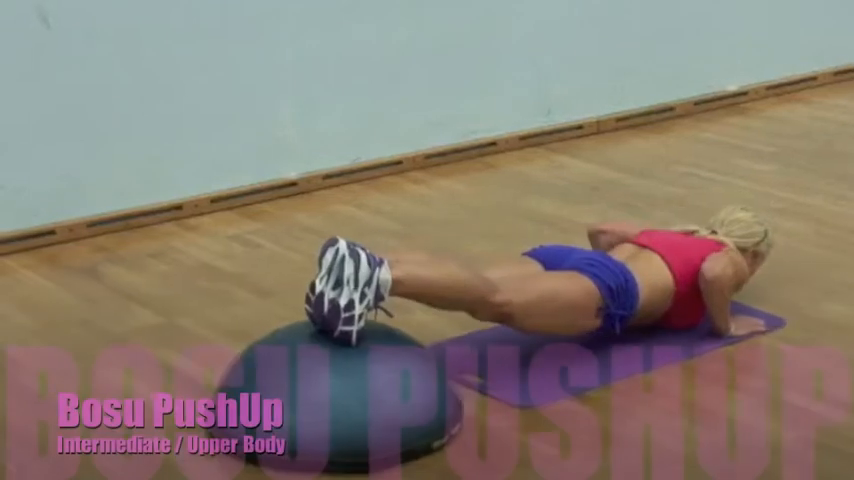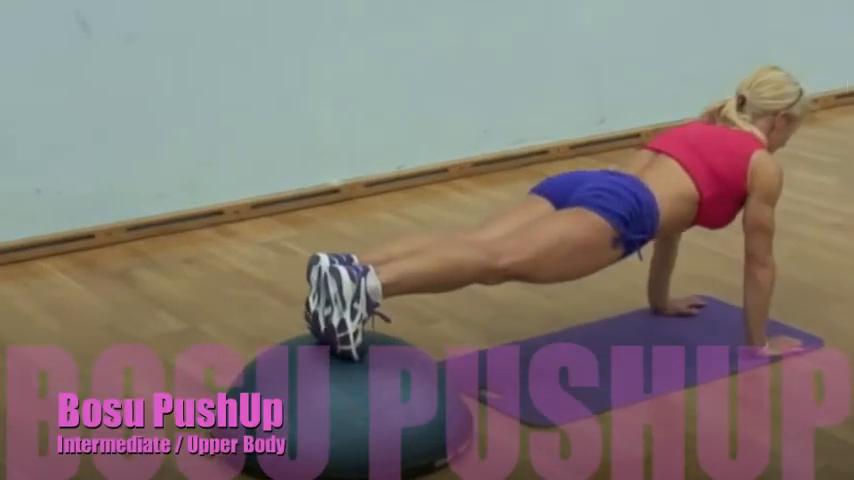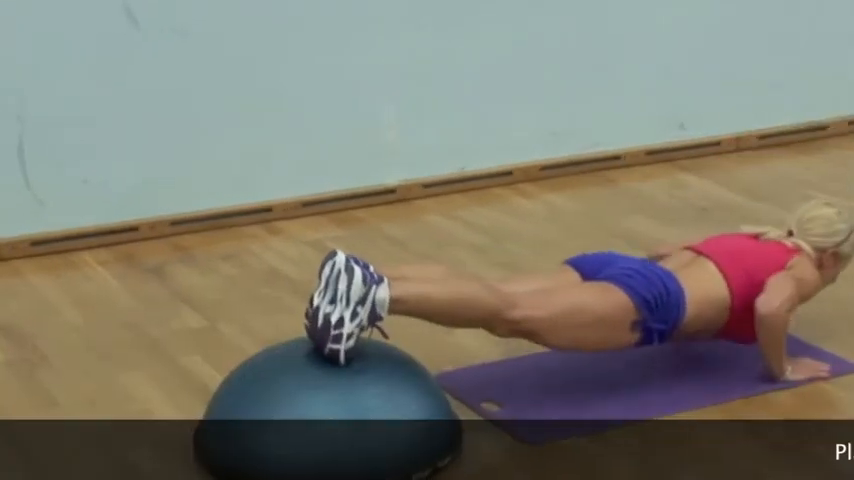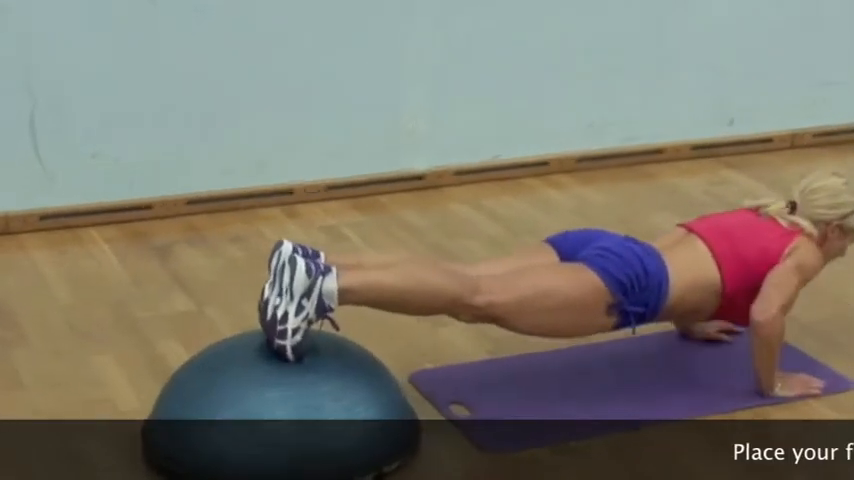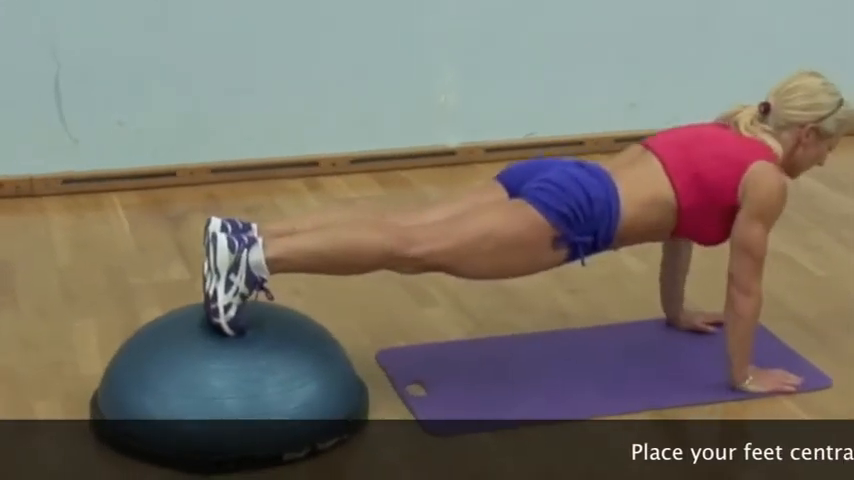
dt=1s
person 1, frame 1
left shoulder: (669, 236)
right shoulder: (733, 261)
left elbow: (599, 229)
right elbow: (712, 274)
right wrist: (724, 325)
left hip: (564, 258)
right hip: (609, 288)
left knee: (479, 287)
right knee: (497, 301)
left ankle: (359, 261)
right ankle: (378, 276)
person 1, frame 2
left shoulder: (697, 130)
right shoulder: (763, 166)
left elbow: (671, 213)
right elbow: (760, 261)
left wrist: (658, 301)
right wrist: (759, 344)
left hip: (578, 183)
right hip: (618, 208)
left knee: (470, 245)
right knee: (501, 263)
left ankle: (347, 268)
right ankle: (369, 287)
person 1, frame 3
left shoulder: (747, 242)
right shoulder: (804, 273)
left elbow: (659, 252)
right elbow: (768, 308)
left wrist: (692, 309)
right wrist: (781, 368)
left hip: (613, 268)
right hip: (647, 300)
left knee: (494, 296)
right knee: (516, 315)
left ankle: (360, 276)
right ankle: (376, 296)
person 1, frame 4
left shoulder: (753, 218)
right shoulder: (804, 252)
right elbow: (766, 317)
left wrist: (687, 322)
right wrist: (771, 384)
left hip: (603, 248)
right hip: (625, 282)
left knee: (458, 278)
right knee: (480, 301)
left ankle: (312, 265)
right ankle: (326, 288)
person 1, frame 5
left shoulder: (723, 137)
right shoulder: (767, 180)
left elbow: (675, 216)
right elbow: (744, 287)
left wrist: (677, 313)
right wrist: (743, 374)
left hip: (553, 177)
right hip: (574, 210)
left knee: (401, 229)
right knee: (417, 250)
left ankle: (245, 237)
right ankle: (255, 259)
